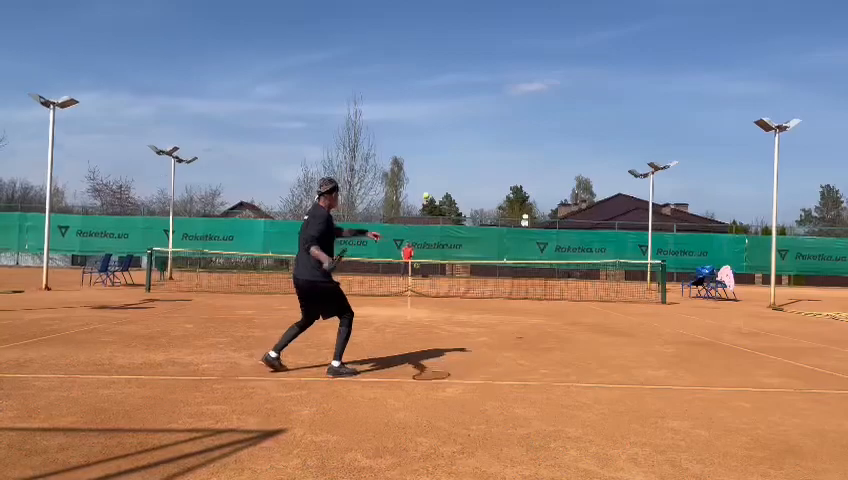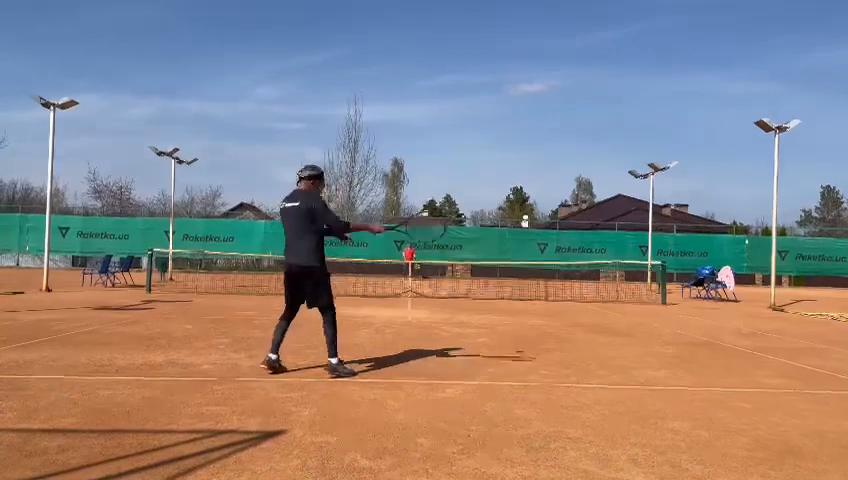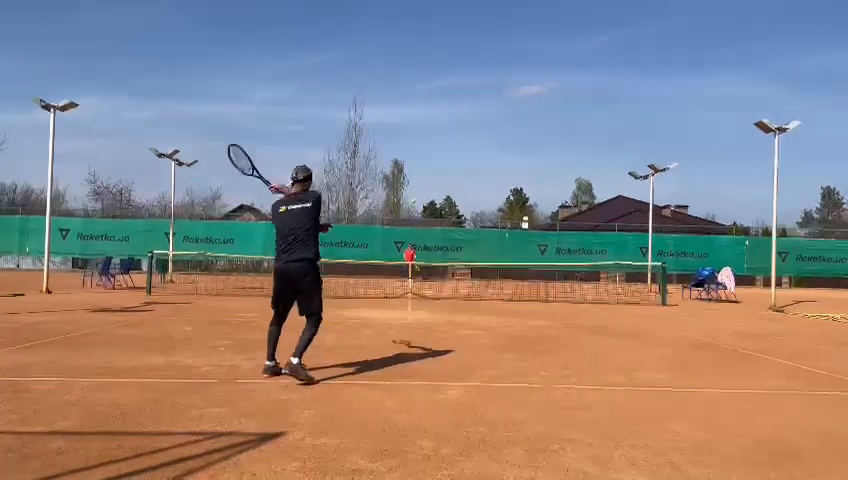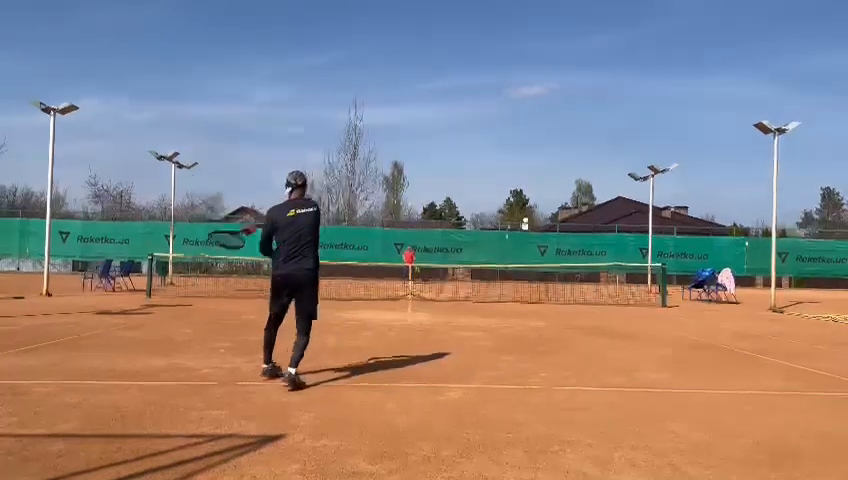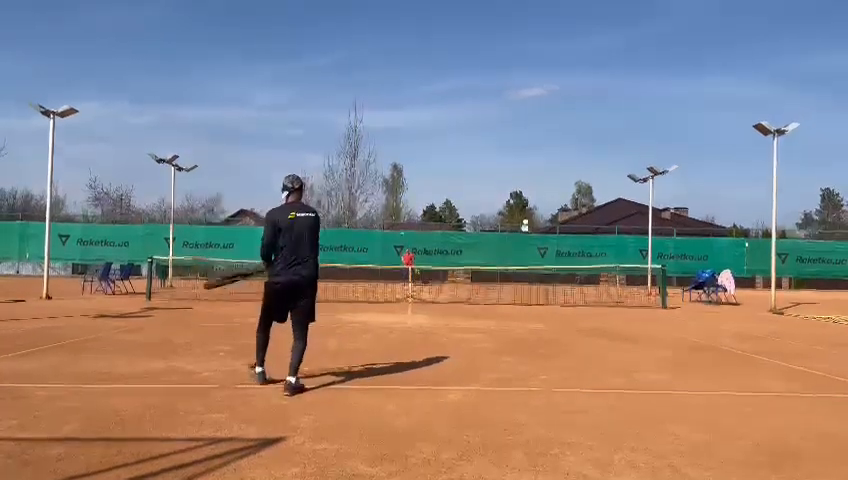
dt=0.2s
person 1, frame 1
left shoulder: (317, 212)
right shoulder: (321, 215)
left elbow: (336, 231)
right elbow: (308, 244)
left wrist: (365, 233)
right wrist: (324, 257)
left hip: (301, 277)
right hip: (316, 279)
left knee: (307, 320)
right knee: (346, 316)
left ankle: (273, 355)
right ankle: (336, 365)
person 1, frame 2
left shoulder: (285, 202)
right shoulder: (312, 200)
right elbow: (337, 223)
left wrist: (336, 232)
right wrist: (368, 227)
left hip: (291, 266)
right hip: (311, 266)
left knee: (290, 311)
right knee: (328, 312)
left ankle: (272, 357)
right ankle: (333, 362)
person 1, frame 3
left shoulder: (276, 207)
right shoulder: (313, 198)
right wrist: (284, 191)
left hip: (282, 268)
right hip: (306, 268)
left knee: (278, 317)
right knee: (313, 318)
left ankle: (270, 364)
right ankle: (295, 360)
person 1, frame 4
left shoulder: (274, 213)
right shoulder: (314, 207)
left elbow: (264, 248)
right wrist: (263, 225)
left hip: (281, 275)
right hip: (307, 275)
left knee: (273, 321)
right knee: (303, 328)
left ankle: (268, 366)
right ankle: (291, 371)
person 1, frame 5
left shoulder: (274, 215)
right shoulder: (313, 215)
left elbow: (265, 251)
left hip: (279, 280)
right hip: (306, 280)
left knee: (264, 324)
right knee: (300, 332)
left ankle: (260, 370)
right ankle: (291, 379)
